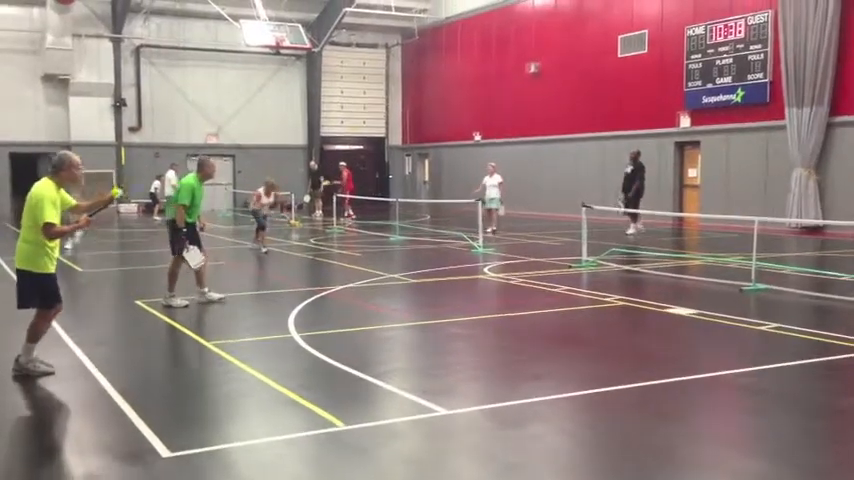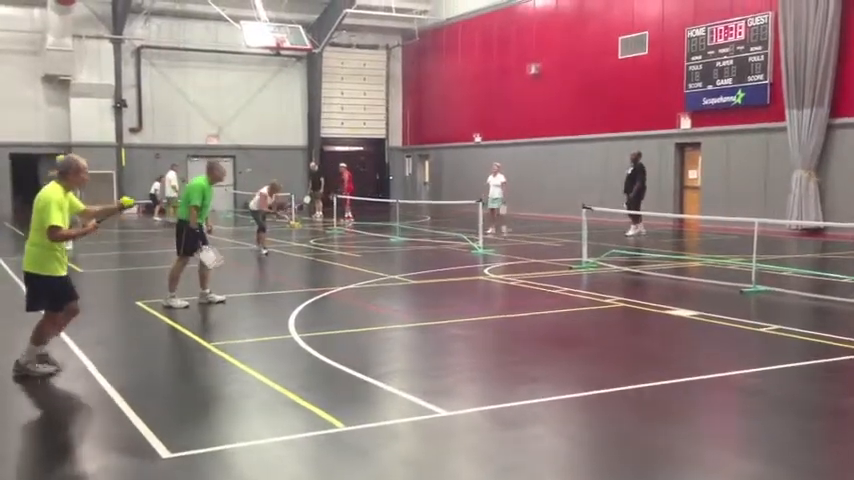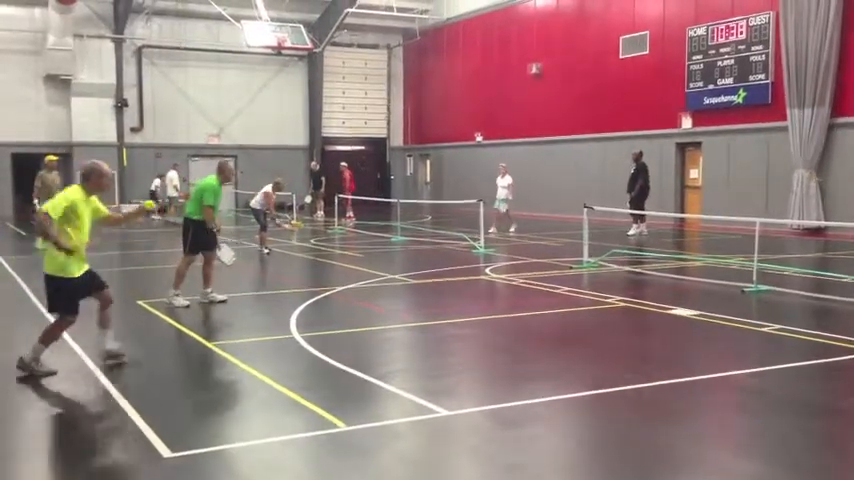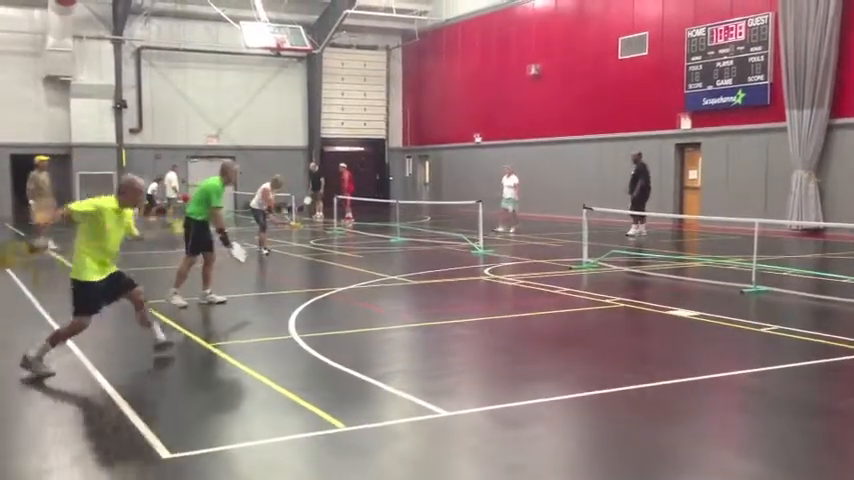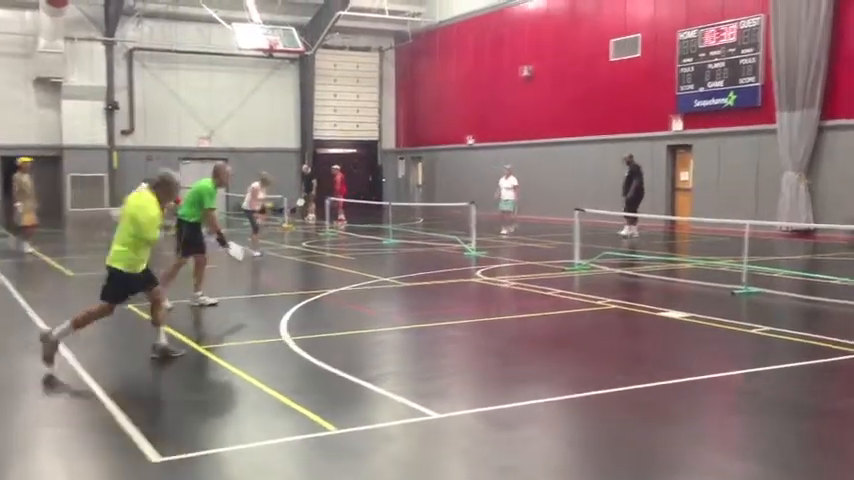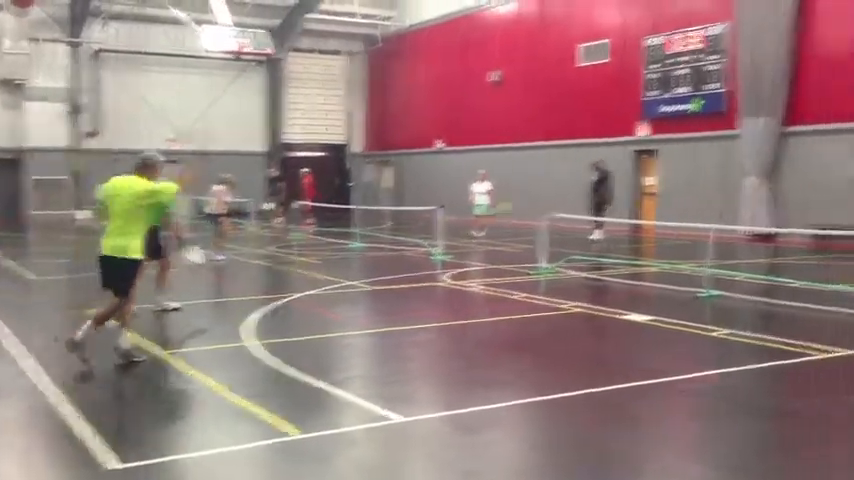
dt=0.2s
person 1, frame 1
left shoulder: (55, 190)
right shoulder: (45, 192)
left elbow: (78, 207)
right elbow: (50, 232)
left wrist: (105, 199)
right wrist: (78, 226)
left hip: (41, 262)
right hip: (36, 263)
left knee: (53, 309)
right knee: (46, 312)
left ankle: (27, 356)
right ankle: (24, 362)
person 1, frame 2
left shoulder: (64, 194)
right shoulder: (52, 196)
left elbow: (87, 212)
right elbow: (55, 235)
left wrist: (115, 208)
right wrist: (85, 231)
left hip: (54, 266)
right hip: (43, 267)
left knee: (71, 308)
right knee: (54, 315)
left ankle: (39, 352)
right ankle: (25, 362)
person 1, frame 3
left shoulder: (90, 199)
right shoulder: (69, 197)
left elbow: (111, 219)
right elbow: (40, 220)
left wrist: (137, 213)
right wrist: (58, 243)
left hip: (78, 266)
right hip: (61, 269)
left knee: (106, 298)
right knee: (67, 318)
left ankle: (109, 348)
right ankle: (30, 360)
person 1, frame 4
left shoulder: (126, 213)
right shoulder: (99, 206)
left elbow: (134, 235)
right elbow: (65, 212)
left hip: (107, 269)
right hip: (87, 273)
left knee: (138, 296)
right knee: (81, 323)
left ankle: (158, 340)
right ankle: (34, 357)
person 1, frame 5
left shoulder: (139, 194)
right shoulder: (150, 208)
right elbow: (151, 240)
left hip: (135, 262)
right hip: (124, 263)
left knee: (156, 296)
right knee: (104, 309)
left ankle: (160, 344)
right ankle: (53, 337)
person 1, frame 6
left shoulder: (114, 183)
right shoulder: (149, 189)
left elbow: (101, 209)
left hip: (109, 249)
right hip: (126, 252)
left knee: (125, 298)
right knee: (121, 301)
left ankle: (124, 346)
right ankle: (79, 338)
person 2, frame 1
left shoulder: (198, 182)
right shoulder: (189, 183)
right elbow: (180, 209)
left wrist: (199, 220)
right wrist: (182, 234)
left hip: (190, 223)
right hip: (180, 224)
right knee: (178, 259)
left ankle: (203, 293)
right ankle: (169, 297)
person 2, frame 2
left shoulder: (208, 185)
right shoulder: (199, 185)
right elbow: (193, 210)
left wrist: (206, 222)
right wrist: (196, 233)
left hip: (197, 225)
right hip: (187, 225)
right knee: (182, 260)
left ankle: (205, 293)
right ankle: (171, 297)
person 2, frame 3
left shoulder: (216, 184)
right shoulder: (211, 185)
right elbow: (207, 210)
left wrist: (214, 223)
right wrist: (213, 232)
left hip: (202, 223)
right hip: (193, 222)
left knee: (210, 257)
right knee: (189, 258)
left ankle: (207, 293)
right ankle: (174, 294)
person 2, frame 4
left shoulder: (217, 183)
right shoulder: (215, 186)
right elbow: (216, 212)
left wrist: (219, 228)
right wrist: (223, 233)
left hip: (202, 222)
right hip: (194, 222)
left knee: (210, 258)
right knee: (190, 259)
left ankle: (206, 294)
right ankle: (174, 293)
person 2, frame 5
left shoulder: (210, 186)
right shoulder: (207, 187)
right elbow: (209, 214)
left wrist: (215, 230)
right wrist: (220, 235)
left hip: (193, 224)
right hip: (186, 224)
left knee: (201, 260)
right knee: (181, 260)
left ankle: (197, 296)
person 2, frame 6
left shoulder: (169, 189)
right shoulder: (167, 190)
right elbow: (169, 217)
right wrist: (179, 237)
left hip: (154, 228)
right hip: (150, 229)
left knee: (165, 263)
left ankle: (159, 300)
